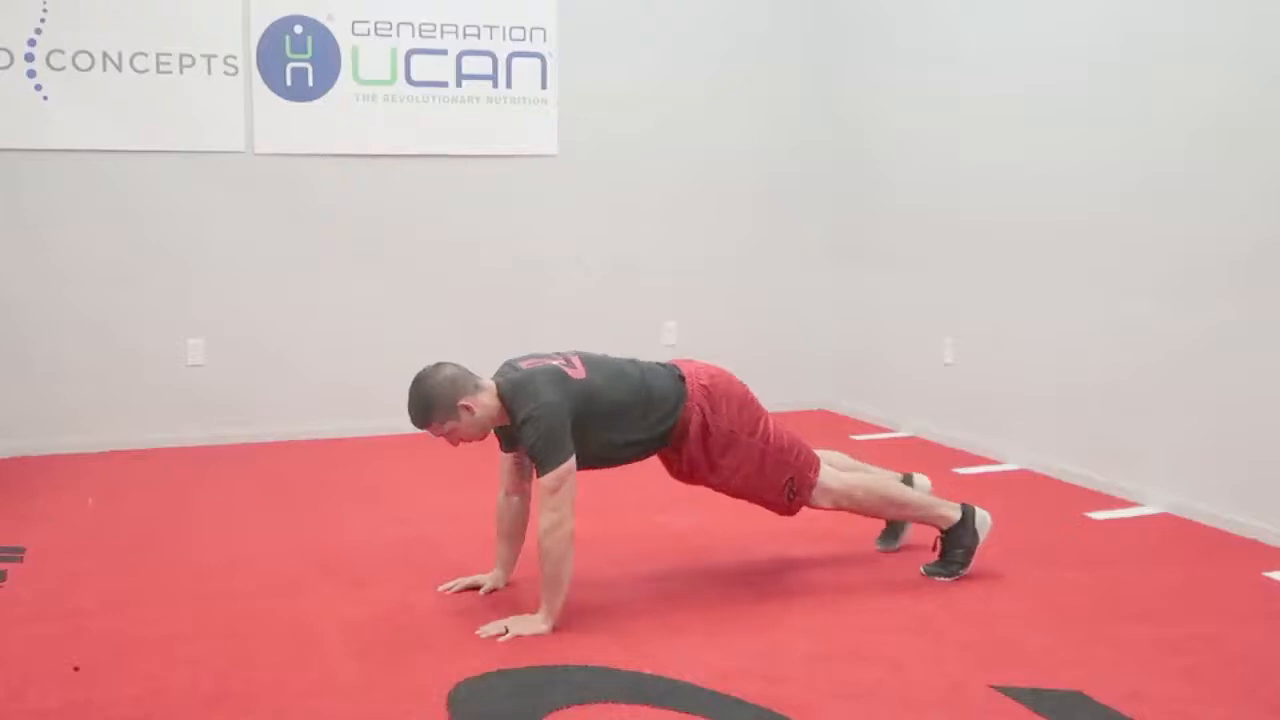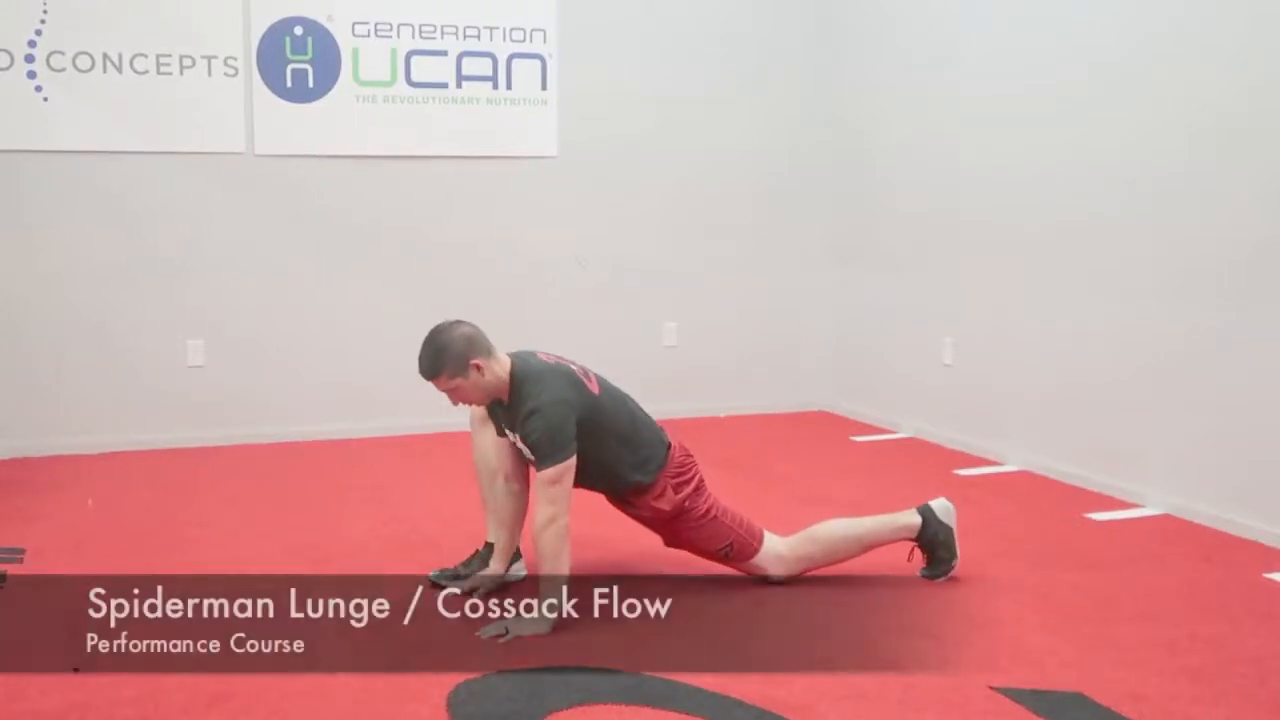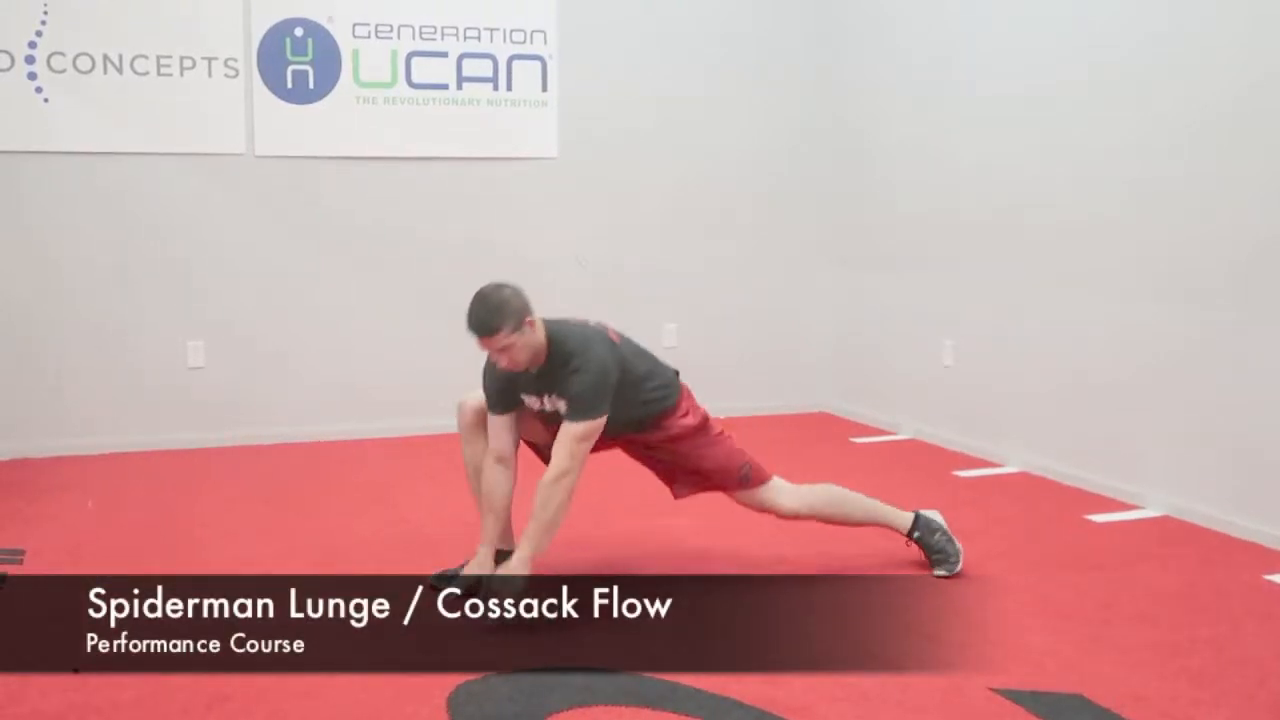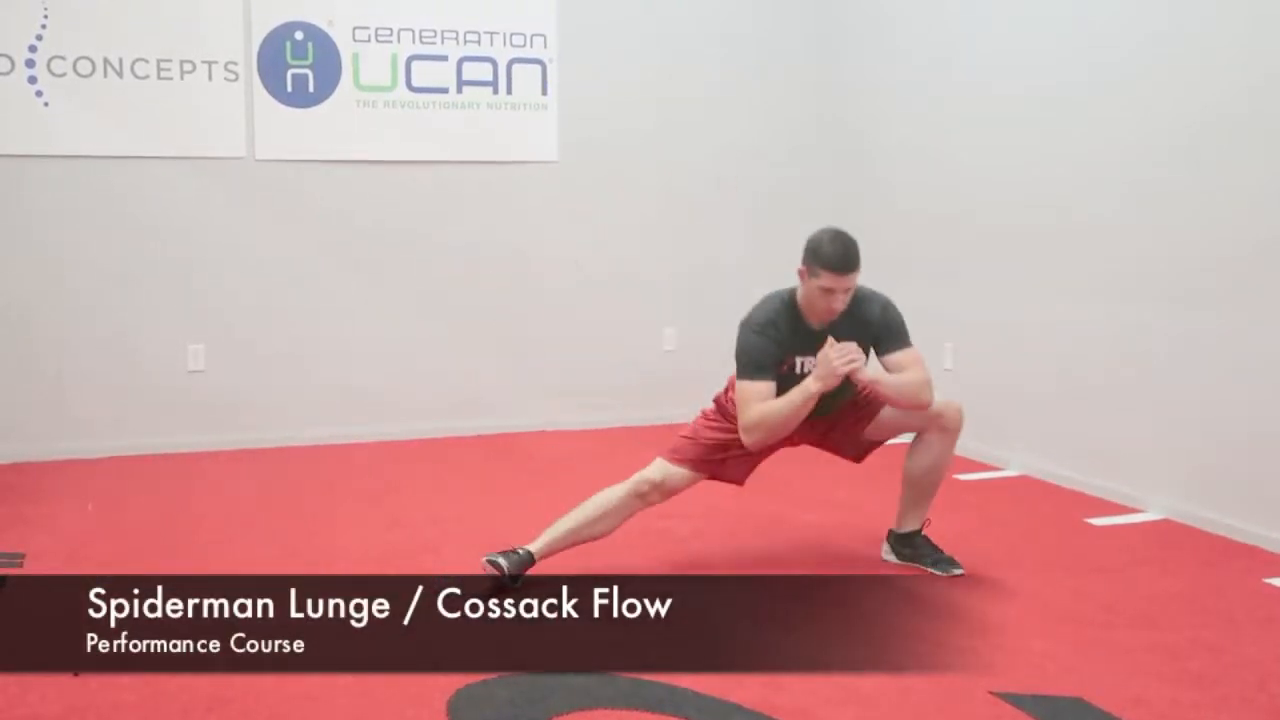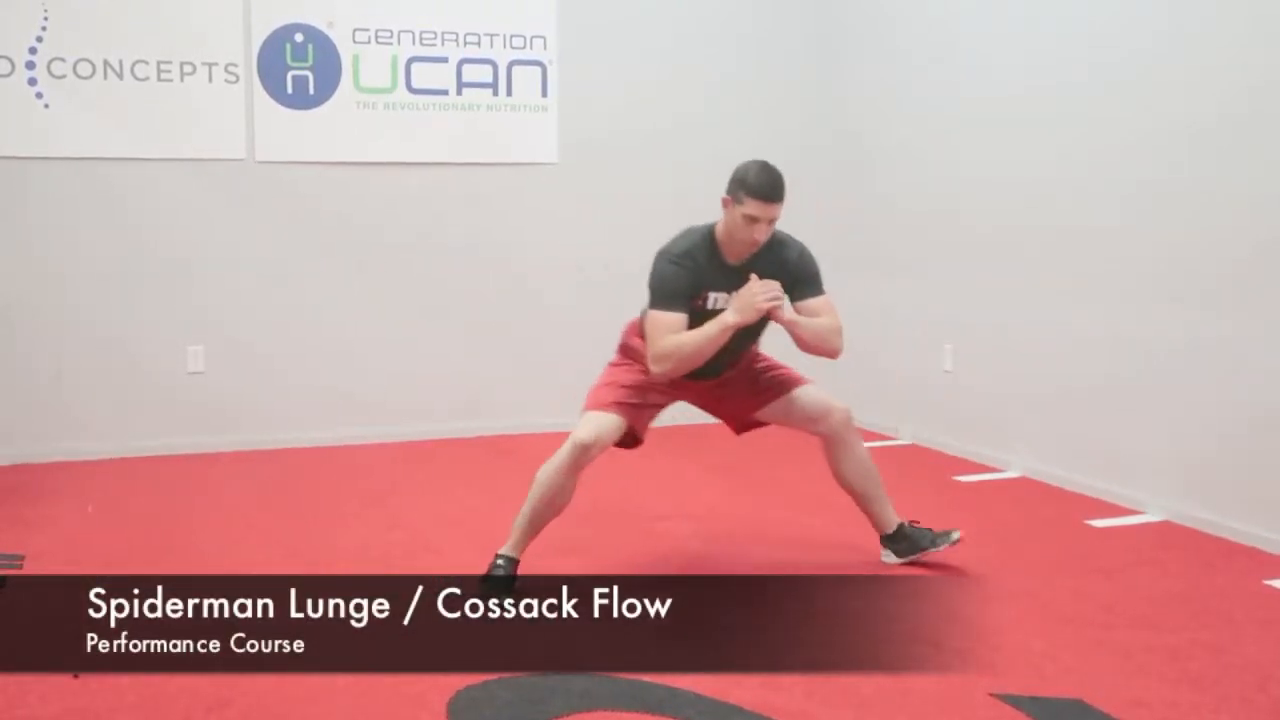
dt=1s
person 1, frame 1
left shoulder: (538, 411)
right shoulder: (507, 394)
left elbow: (556, 521)
right elbow: (513, 491)
left wrist: (545, 617)
right wrist: (500, 572)
left hip: (704, 410)
right hip: (684, 406)
left knee: (824, 487)
right knee: (804, 467)
left ankle: (958, 520)
right ankle: (906, 485)
person 1, frame 2
left shoulder: (545, 405)
right shoulder: (502, 384)
left elbow: (553, 518)
right elbow: (512, 480)
left wrist: (545, 616)
right wrist: (498, 565)
left hip: (659, 486)
right hip: (621, 467)
left knee: (781, 561)
right knee: (484, 430)
left ankle: (924, 521)
right ankle: (495, 557)
person 1, frame 3
left shoulder: (587, 358)
right shoulder: (500, 365)
left elbow: (565, 470)
right elbow: (499, 459)
left wrist: (523, 562)
right wrist: (488, 549)
left hip: (662, 420)
right hip: (580, 417)
left knee: (780, 501)
right knee: (473, 413)
left ankle: (915, 525)
right ankle: (496, 560)
person 1, frame 4
left shoulder: (876, 312)
right shoulder: (764, 325)
left elbow: (921, 391)
right elbow: (753, 432)
left wrist: (867, 374)
right wrist: (815, 383)
left hip: (836, 407)
right hip: (757, 412)
left knee: (945, 416)
right knee: (650, 484)
left ankle: (905, 537)
right ankle: (528, 554)
person 1, frame 5
left shoulder: (789, 257)
right shoulder: (680, 258)
left elbow: (831, 343)
right elbow: (661, 362)
left wrist: (784, 314)
right wrist: (733, 316)
left hip: (731, 366)
right hip: (650, 361)
left knee: (835, 419)
right knee: (583, 443)
left ankle: (897, 536)
right ankle: (508, 559)
